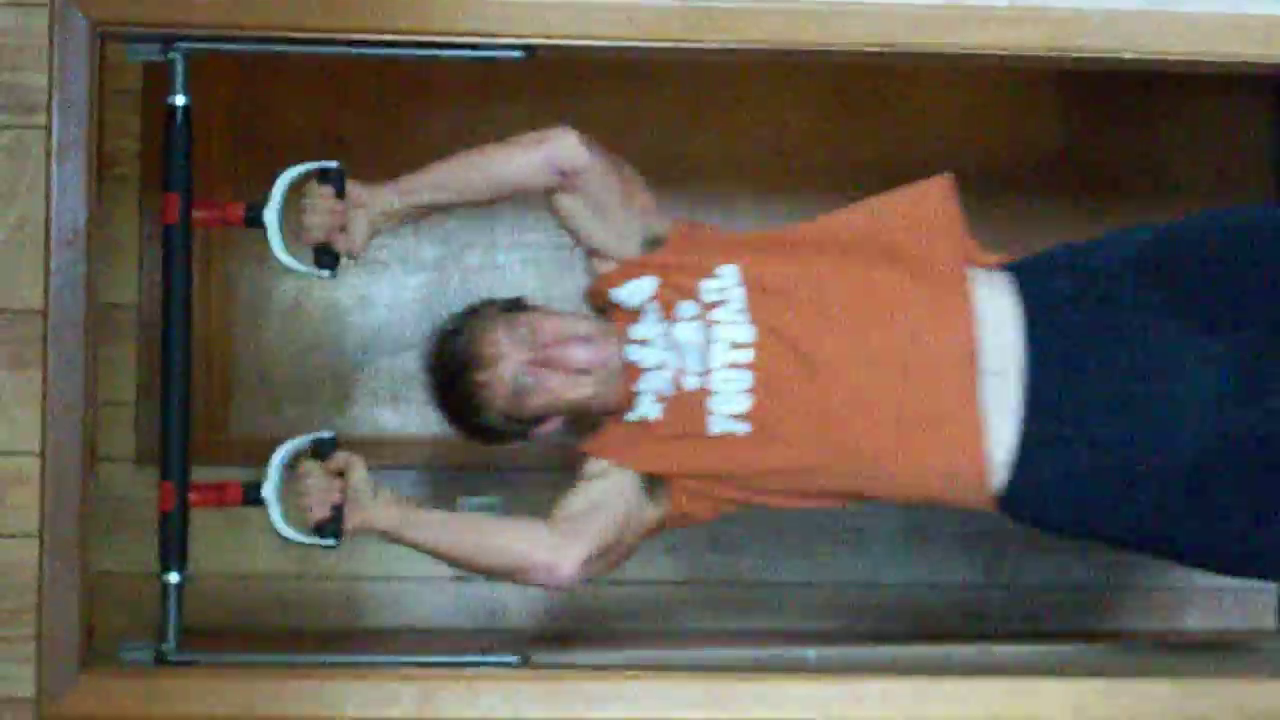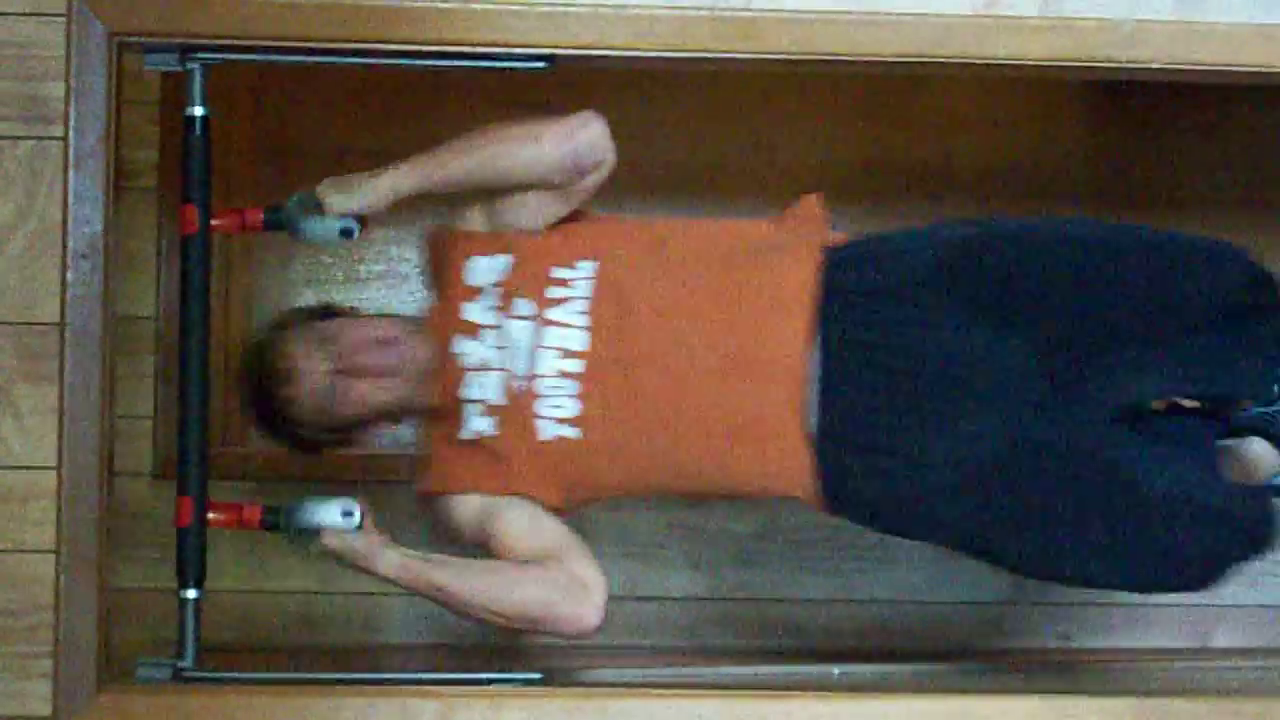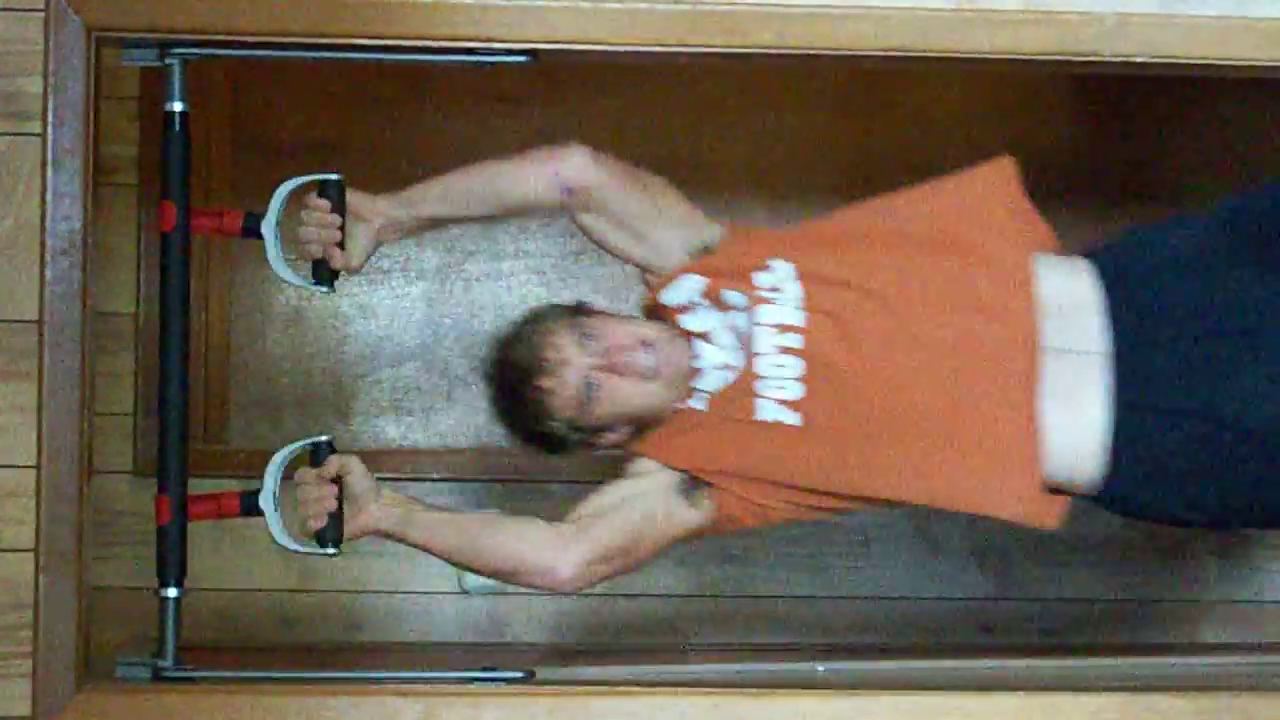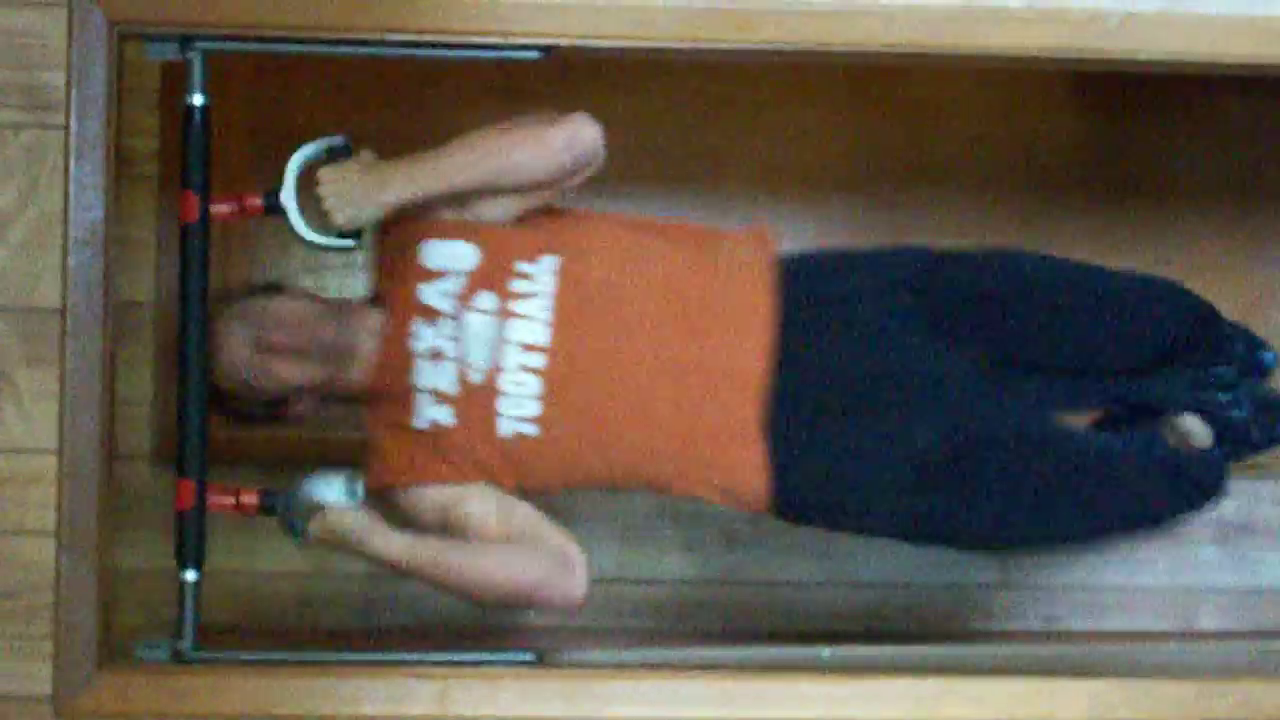
dt=1s
person 1, frame 1
left shoulder: (634, 271)
right shoulder: (637, 460)
left elbow: (566, 152)
right elbow: (564, 555)
left wrist: (386, 198)
right wrist: (379, 514)
left hip: (1041, 303)
right hip: (1051, 461)
person 1, frame 2
left shoulder: (476, 255)
right shoulder: (476, 478)
left elbow: (581, 139)
right elbow: (575, 602)
left wrist: (384, 183)
right wrist: (384, 559)
left hip: (857, 291)
right hip: (868, 454)
right knee: (1185, 529)
person 1, frame 3
left shoulder: (686, 271)
right shoulder: (694, 467)
left elbow: (572, 170)
right elbow: (566, 557)
left wrist: (391, 211)
right wrist: (384, 513)
person 1, frame 4
left shoulder: (419, 240)
right shoulder: (417, 466)
left elbow: (577, 139)
right elbow: (557, 575)
left wrist: (387, 187)
right wrist: (368, 538)
left hip: (799, 303)
right hip: (803, 456)
left knee: (1151, 319)
right knee: (1131, 484)
